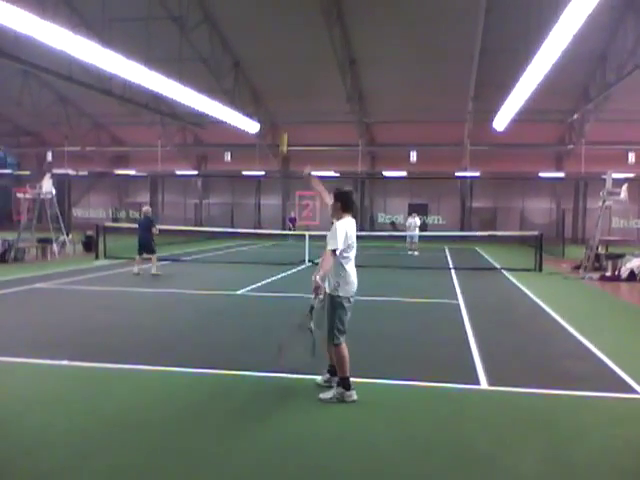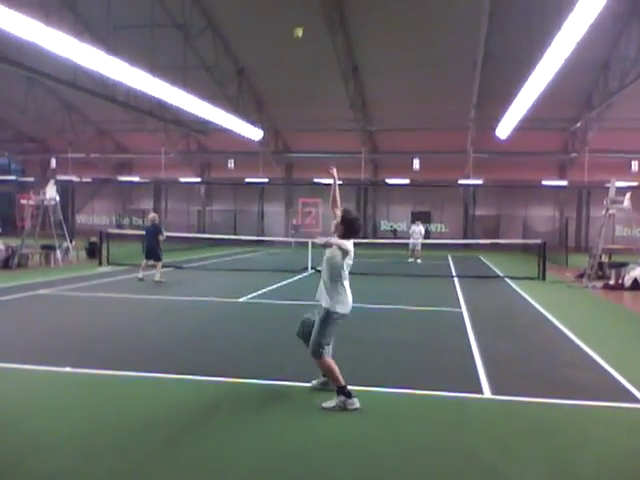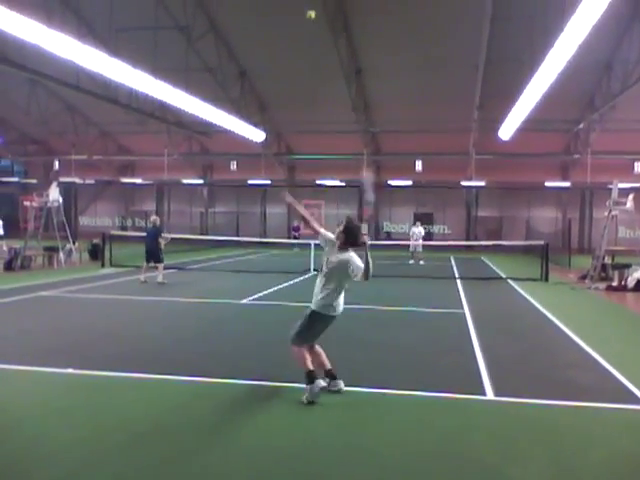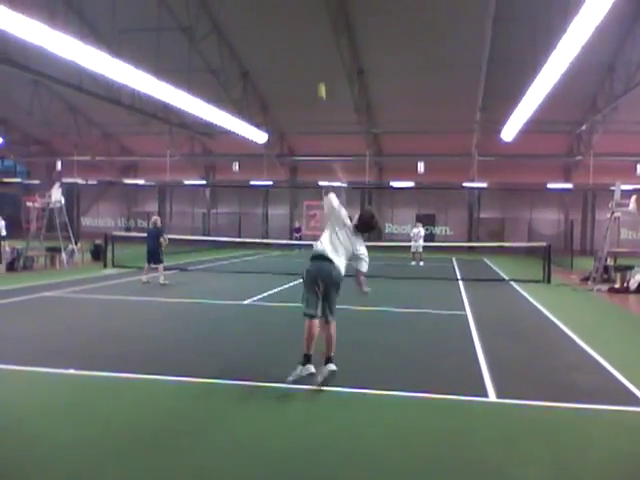
dt=0.3s
person 1, frame 1
left shoulder: (340, 227)
right shoulder: (348, 221)
left elbow: (330, 252)
right elbow: (334, 205)
left wrist: (318, 276)
left hip: (340, 288)
right hip: (340, 287)
left knee: (336, 338)
right knee: (333, 334)
left ankle: (346, 387)
right ankle: (334, 375)
person 1, frame 2
left shoulder: (343, 246)
right shoulder: (340, 241)
left elbow: (344, 248)
right elbow: (335, 207)
left wrist: (330, 242)
right wrist: (334, 181)
left hip: (334, 306)
right hip: (328, 303)
left knee: (319, 352)
right knee: (305, 332)
left ankle: (346, 397)
right ankle: (328, 377)
person 1, frame 3
left shoulder: (351, 261)
right shoulder: (332, 242)
left elbow: (365, 276)
right elbow: (313, 224)
left wrist: (366, 251)
right wrist: (294, 205)
left hip: (326, 308)
right hip: (320, 305)
left knee: (299, 343)
right knee: (310, 343)
left ankle: (313, 381)
right ankle: (332, 380)
person 1, frame 4
left shoulder: (342, 221)
right shoulder: (360, 247)
left elbow: (330, 198)
right elbow: (360, 274)
right wrist: (363, 287)
left hip: (318, 265)
right hip: (335, 272)
left knee: (312, 315)
right knee: (328, 319)
left ankle: (306, 363)
right ankle: (328, 363)
